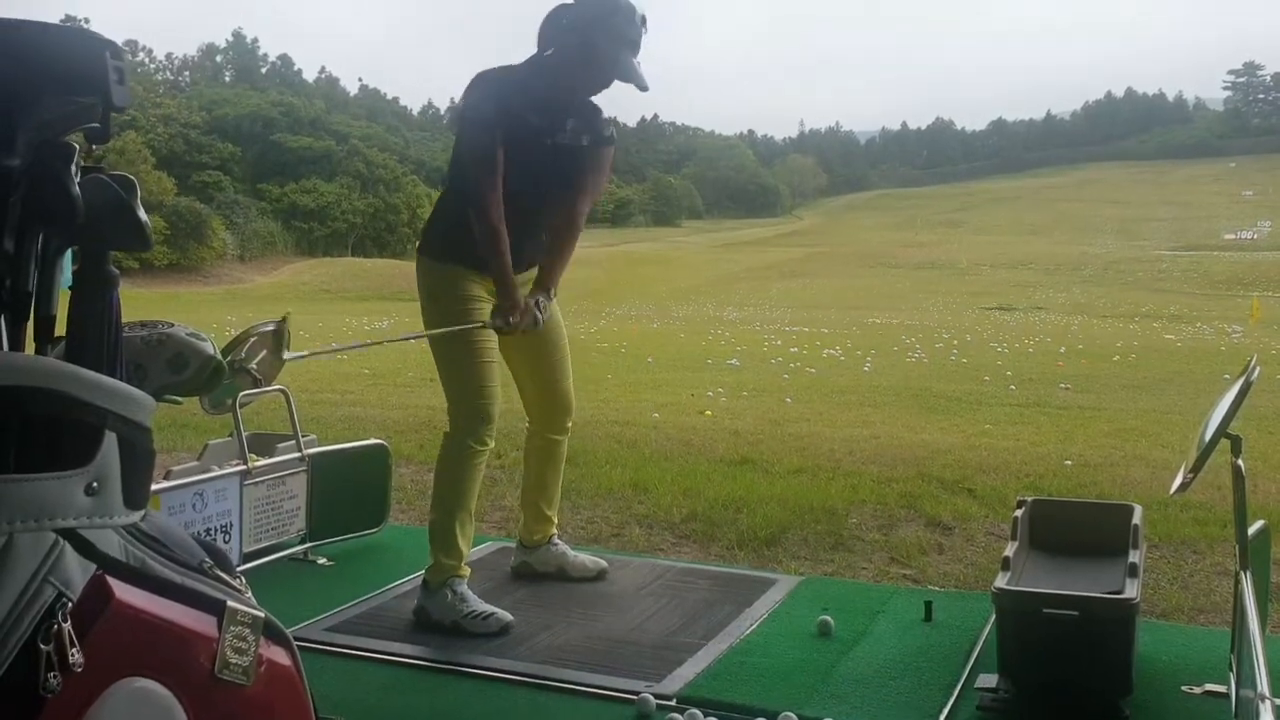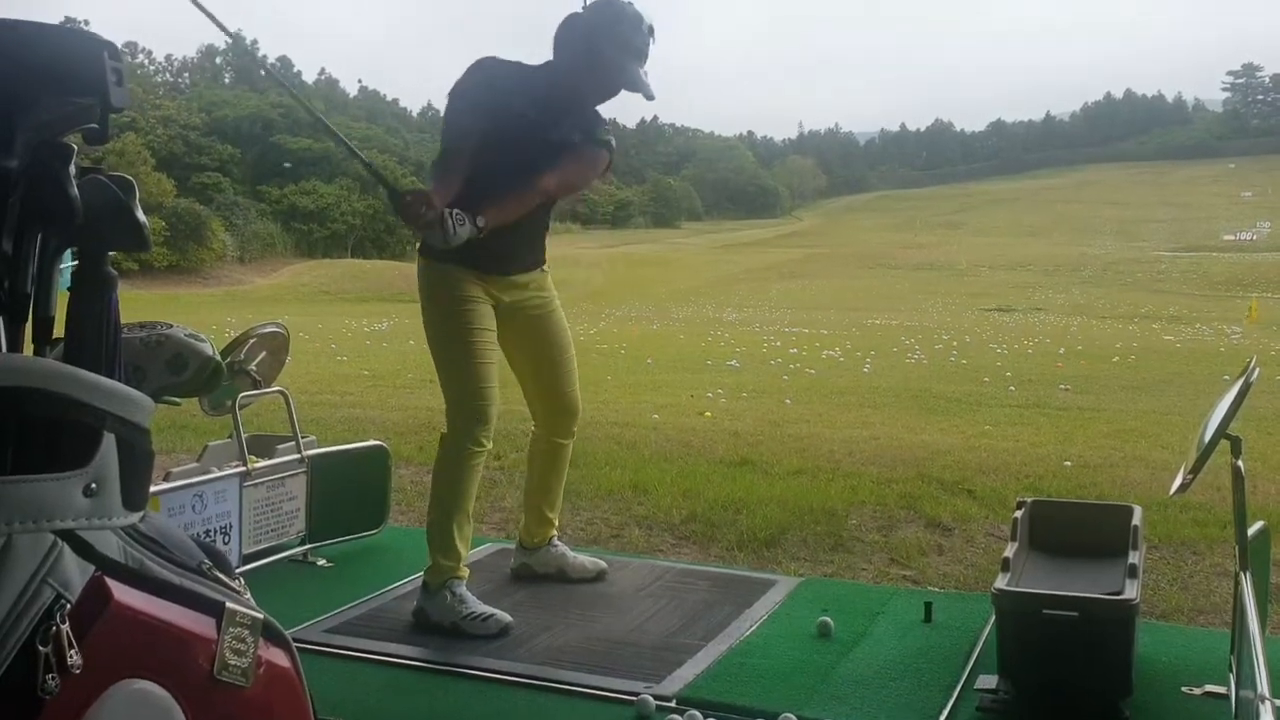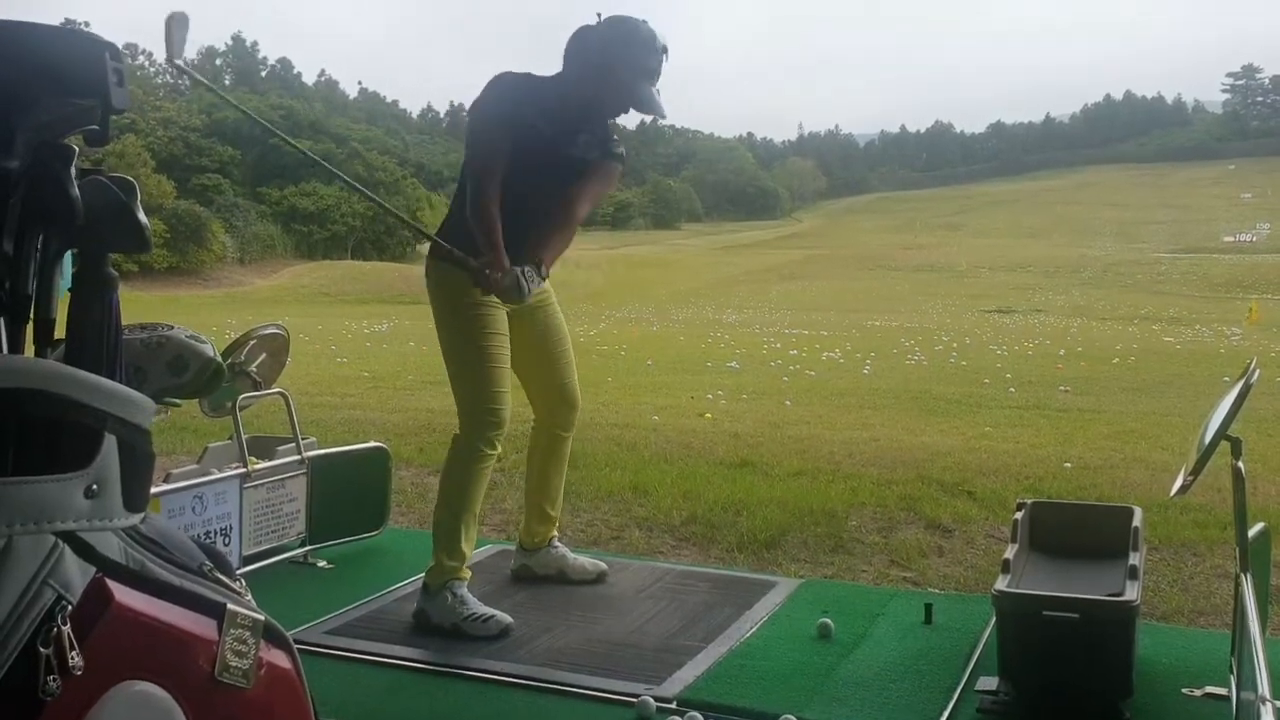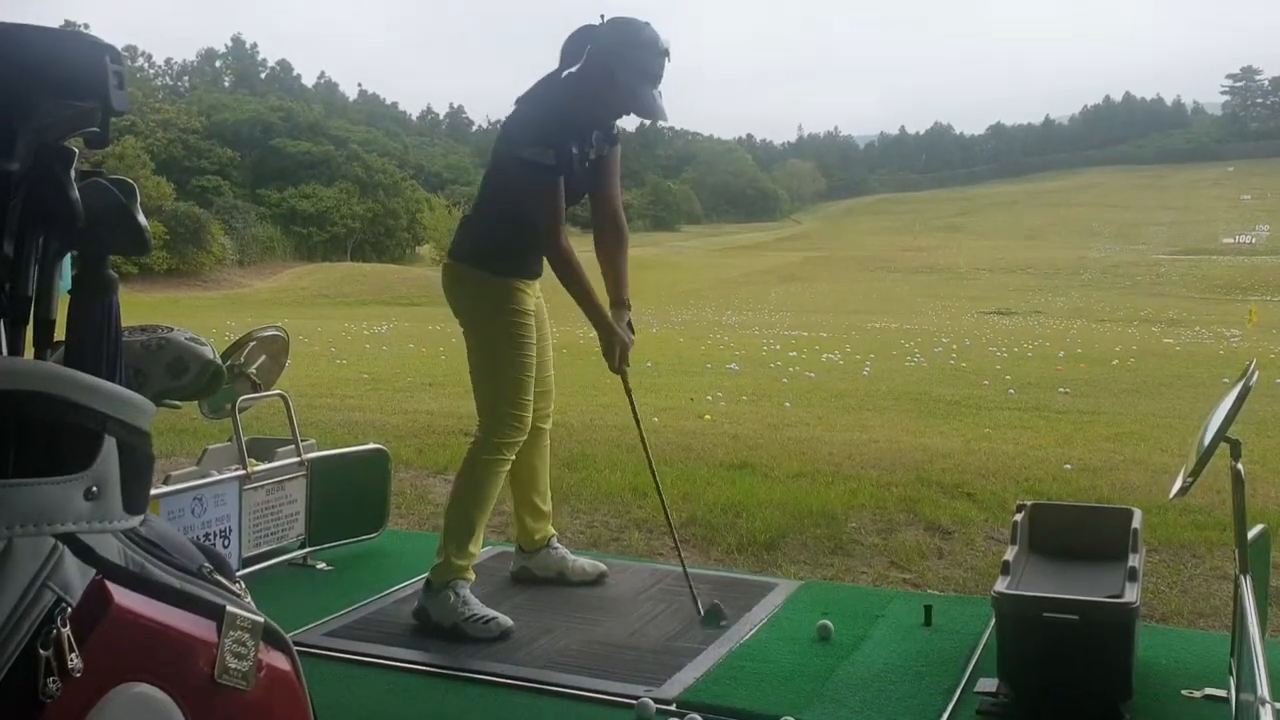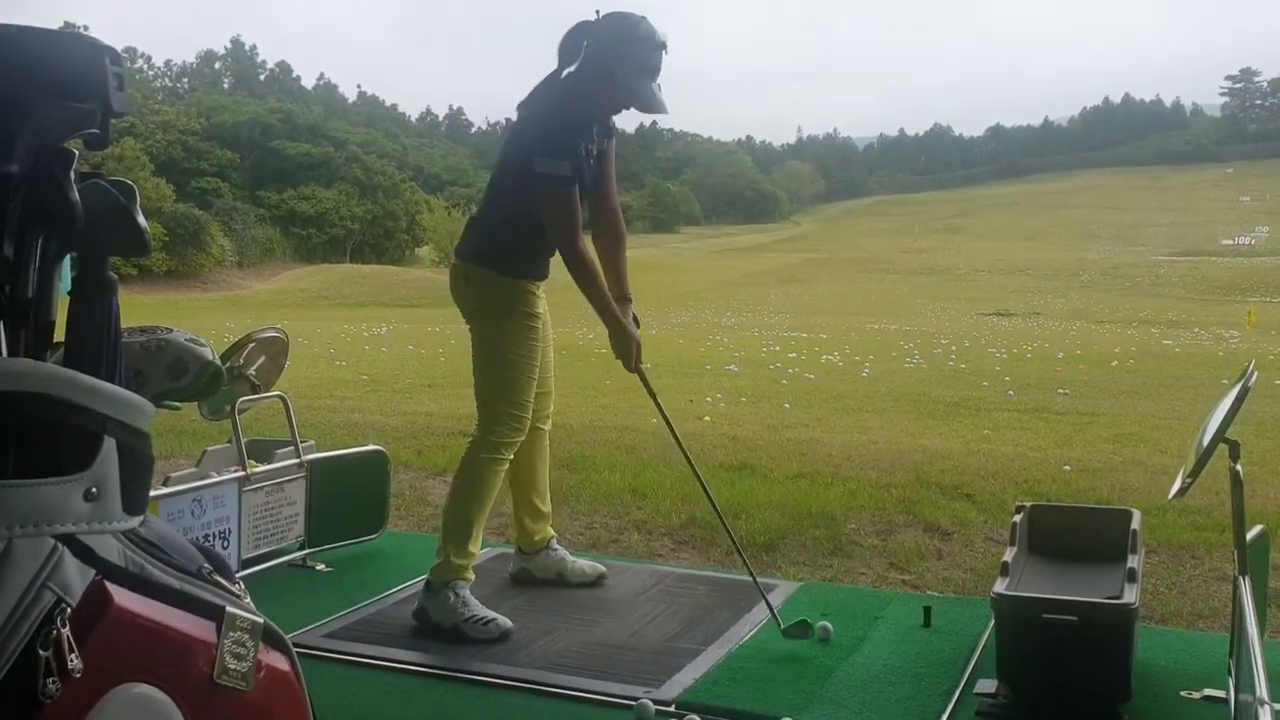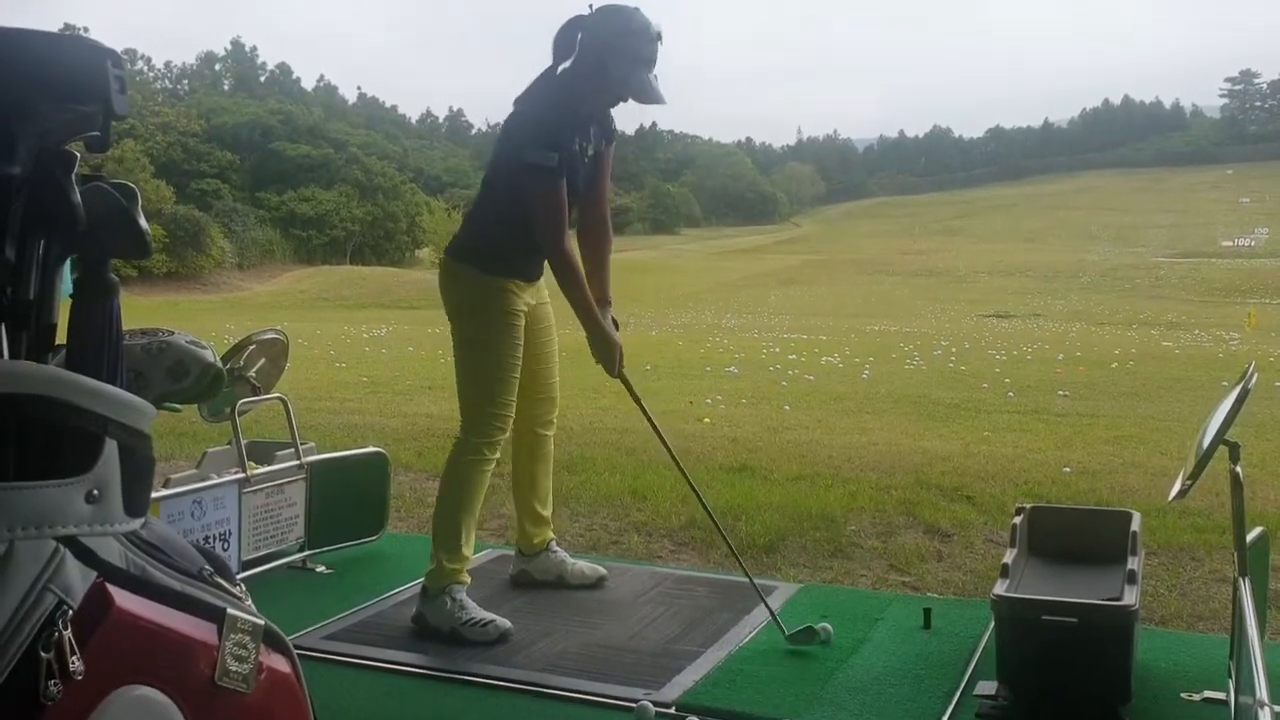
dt=0.3s
person 1, frame 1
left shoulder: (595, 131)
right shoulder: (494, 91)
left elbow: (572, 215)
right elbow: (483, 193)
left wrist: (540, 292)
right wrist: (505, 288)
left hip: (527, 276)
right hip: (458, 269)
left knee: (555, 410)
right knee: (477, 419)
left ankle: (538, 543)
right ankle: (442, 585)
person 1, frame 2
left shoulder: (595, 139)
right shoulder: (491, 80)
left elbow: (539, 189)
right elbow: (454, 156)
left wrist: (469, 222)
right wrist: (434, 199)
left hip: (528, 276)
right hip: (456, 272)
left knee: (561, 412)
right knee: (474, 420)
left ankle: (538, 544)
right ankle: (441, 587)
person 1, frame 3
left shoulder: (604, 146)
right shoulder: (510, 97)
left elbow: (570, 216)
right elbow: (482, 191)
left wrist: (527, 273)
right wrist: (494, 262)
left hip: (526, 278)
right hip: (466, 273)
left knee: (561, 409)
right knee: (486, 422)
left ankle: (538, 545)
right ankle: (442, 587)
person 1, frame 4
left shoulder: (601, 130)
right shoulder: (538, 126)
left elbow: (610, 220)
right elbow: (553, 238)
left wrist: (620, 307)
right wrist: (600, 322)
left hip: (521, 276)
right hip: (486, 276)
left knee: (538, 413)
right knee: (506, 424)
left ankle: (535, 546)
right ankle: (445, 586)
person 1, frame 5
left shoulder: (596, 121)
right shoulder: (549, 129)
left elbow: (607, 217)
right elbow: (570, 240)
left wrist: (624, 302)
right wrist: (614, 324)
left hip: (519, 277)
right hip: (495, 279)
left knee: (536, 415)
right knee: (502, 427)
left ankle: (535, 547)
right ankle: (444, 587)
person 1, frame 6
left shoulder: (596, 121)
right shoulder: (541, 123)
left elbow: (595, 222)
right elbow: (555, 239)
left wrist: (605, 308)
right wrist: (596, 327)
left hip: (523, 279)
right hip: (483, 278)
left knee: (540, 416)
right knee: (487, 428)
left ankle: (535, 549)
right ankle: (441, 591)
